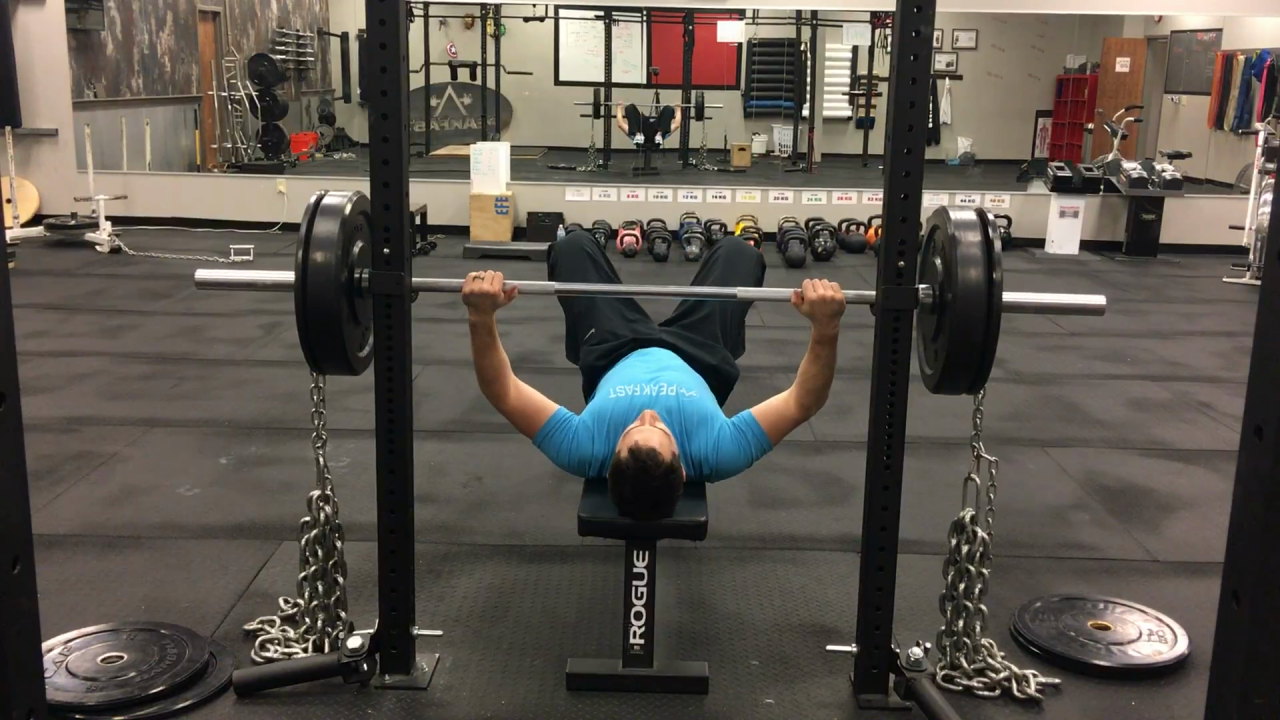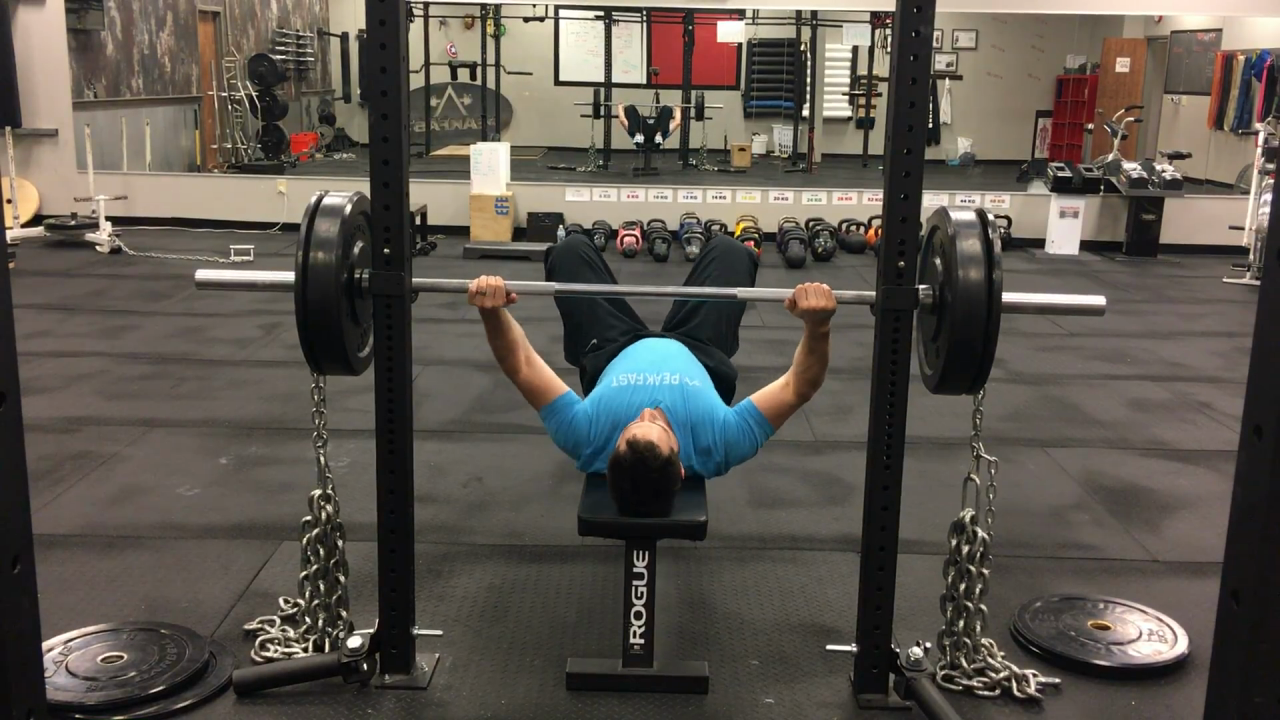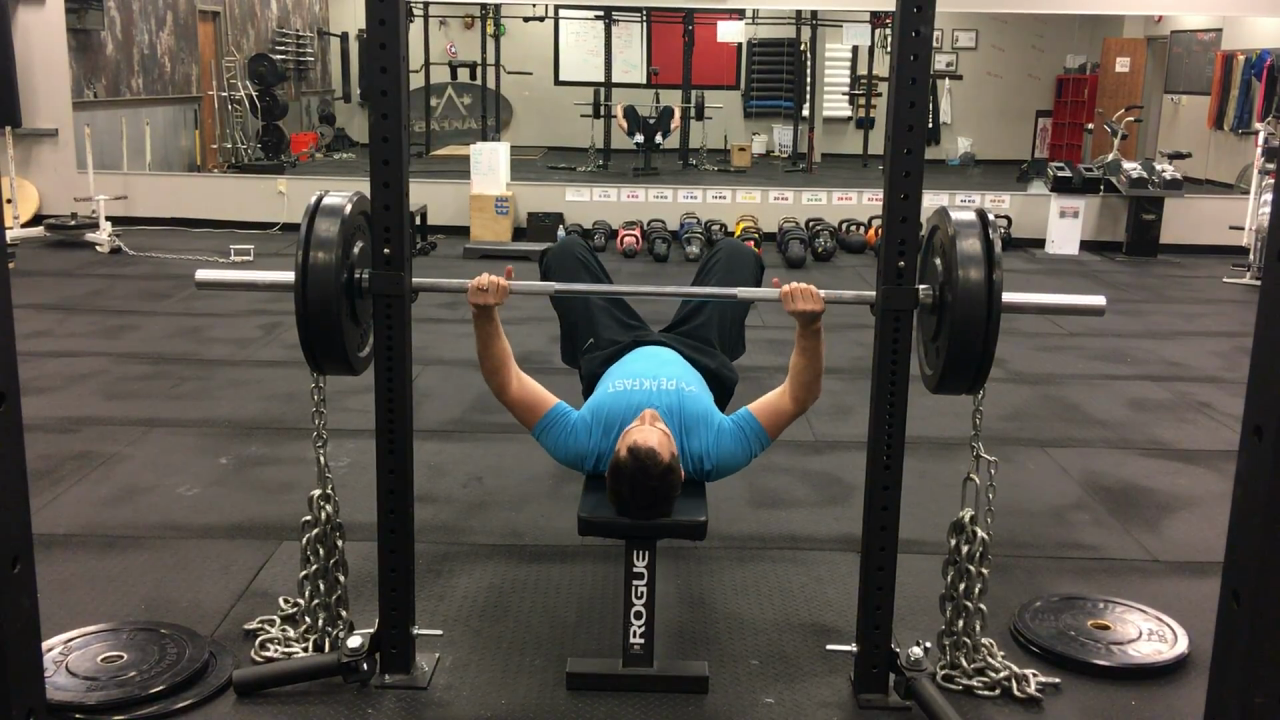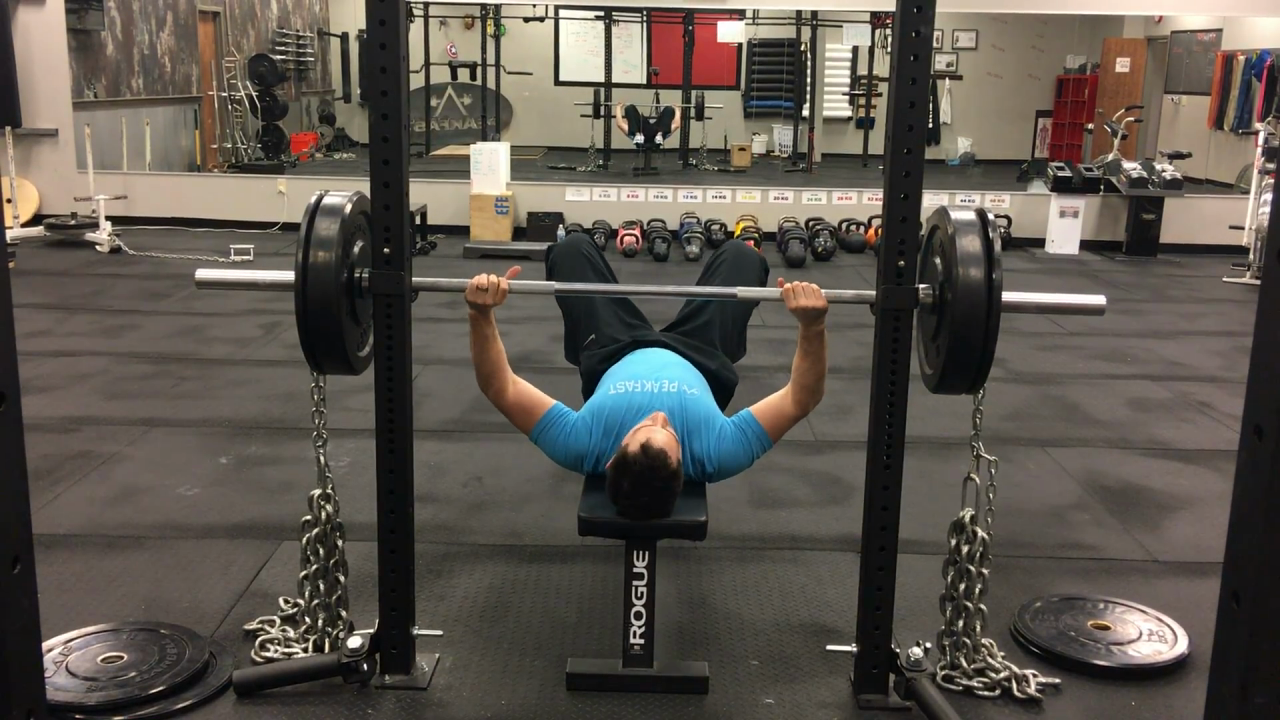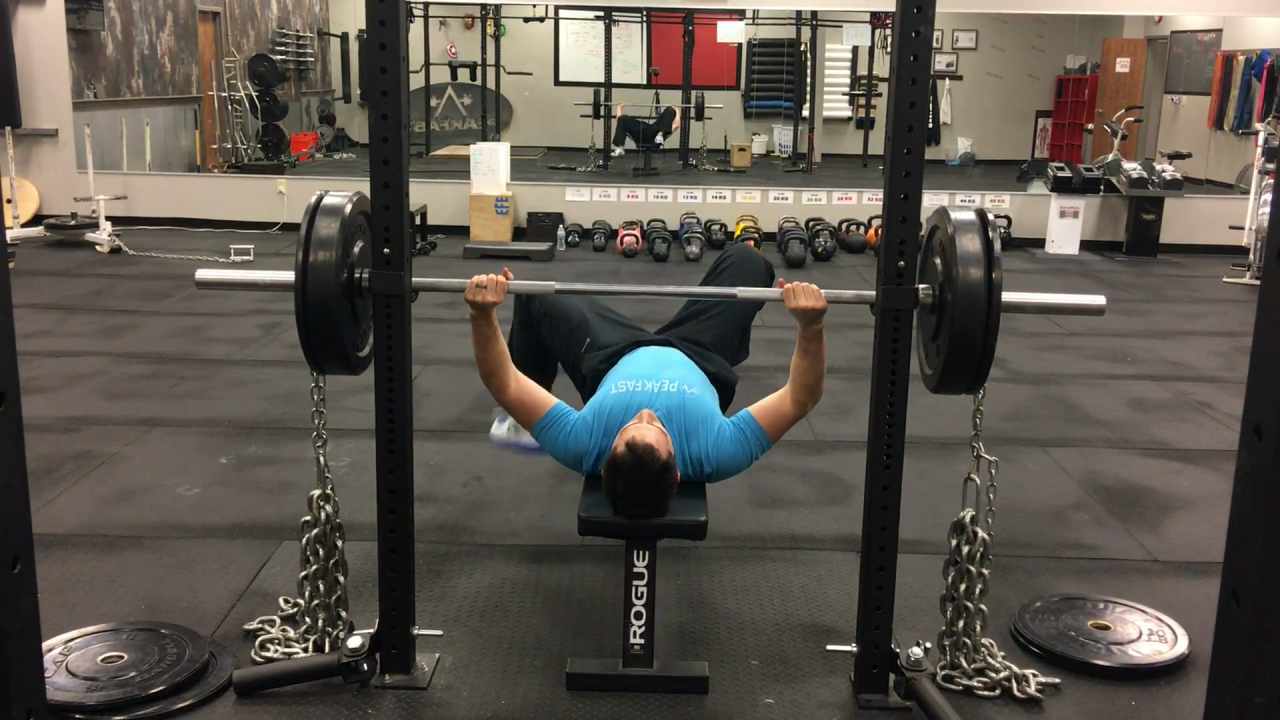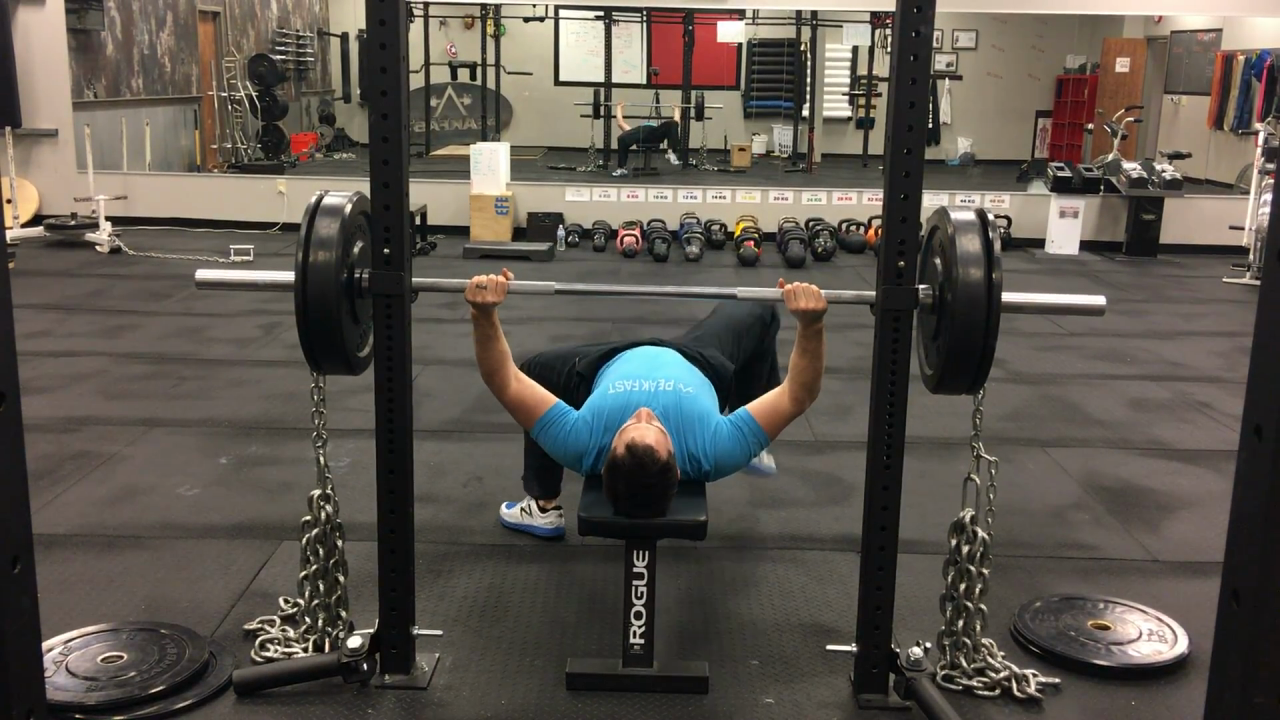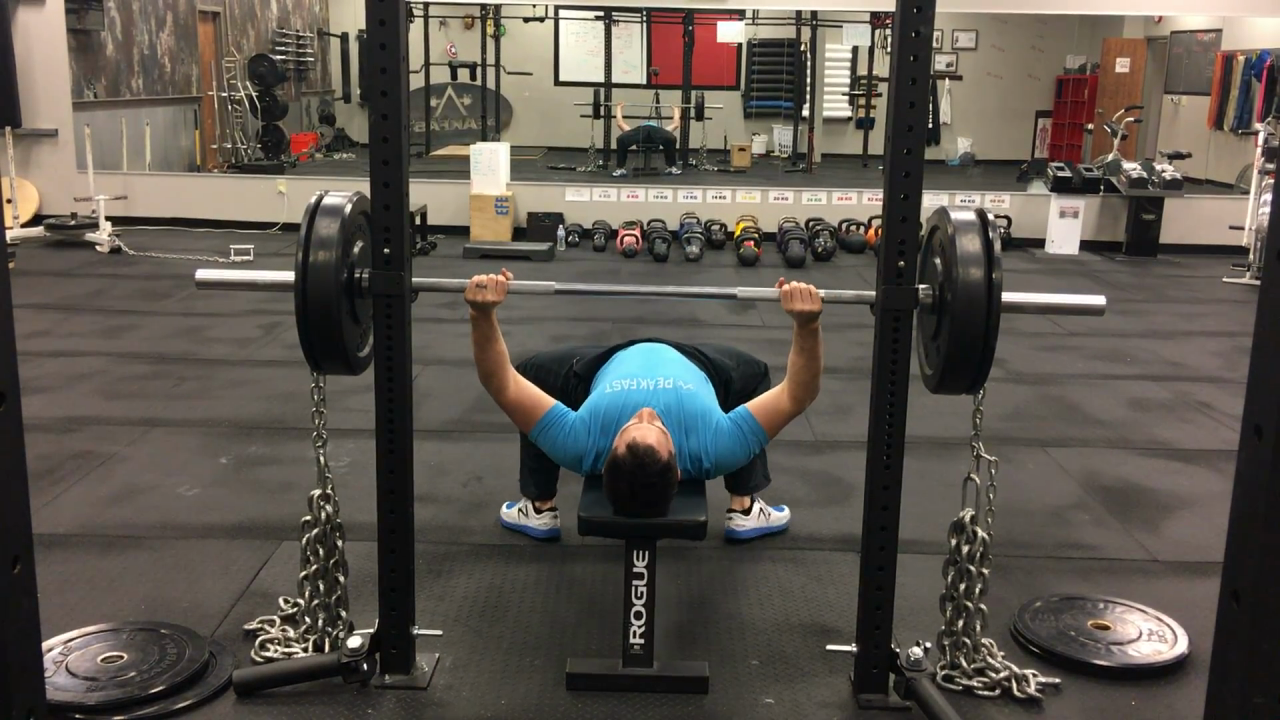
dt=0.7s
person 1, frame 1
left shoulder: (586, 451)
right shoulder: (714, 454)
left elbow: (502, 392)
right elbow: (803, 402)
left wrist: (481, 316)
right wrist: (825, 326)
left hip: (614, 360)
right hip: (696, 363)
left knee: (574, 245)
right knee: (738, 252)
person 1, frame 2
left shoulder: (587, 438)
right shoulder: (719, 444)
left elbow: (521, 366)
right elbow: (799, 387)
left wrist: (492, 312)
right wrist: (816, 326)
left hip: (614, 357)
right hip: (695, 357)
left knee: (571, 249)
right knee: (728, 250)
person 1, frame 3
left shoulder: (584, 447)
right shoulder: (714, 452)
left elbow: (507, 384)
right elbow: (799, 396)
left wrist: (485, 313)
right wrist: (809, 326)
left hip: (612, 360)
right hip: (697, 363)
left knee: (567, 250)
right knee: (736, 253)
person 1, frame 4
left shoulder: (581, 447)
right shoulder: (715, 454)
left elbow: (499, 388)
right elbow: (802, 398)
left wrist: (481, 314)
right wrist: (812, 325)
left hip: (616, 360)
right hip: (697, 363)
left knee: (573, 248)
right knee: (740, 255)
person 1, frame 5
left shoulder: (583, 446)
right shoulder: (713, 455)
left elbow: (504, 385)
right elbow: (800, 398)
left wrist: (483, 314)
right wrist: (811, 325)
right hip: (697, 362)
left knee: (536, 298)
right knee: (745, 260)
person 1, frame 6
left shoulder: (582, 446)
right shoulder: (710, 452)
left elbow: (506, 383)
right elbow: (798, 396)
left wrist: (484, 315)
right wrist: (810, 325)
left knee: (536, 370)
right knee: (757, 311)
left ankle: (544, 507)
right ankle: (755, 454)
person 1, frame 7
left shoulder: (582, 446)
right shoulder: (710, 450)
left elbow: (503, 385)
right elbow: (797, 394)
left wrist: (483, 315)
right wrist: (807, 323)
left knee: (532, 370)
right knee: (752, 373)
left ankle: (539, 508)
right ankle: (743, 509)
